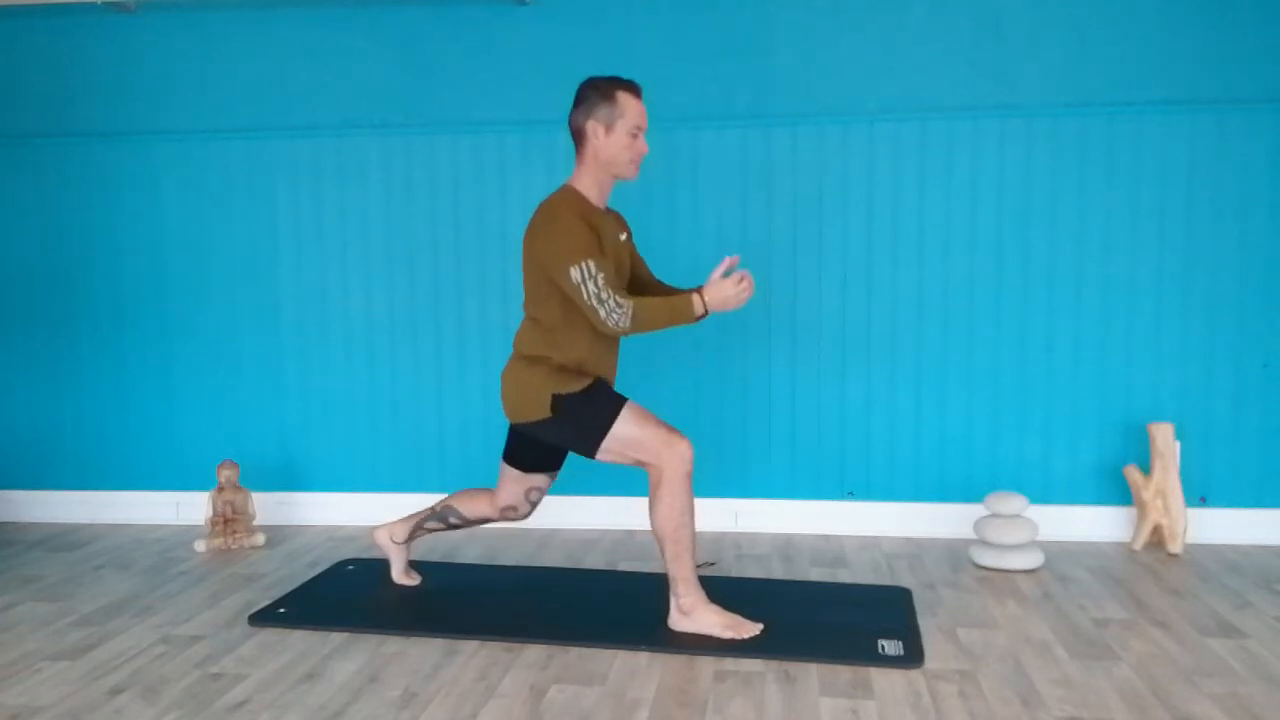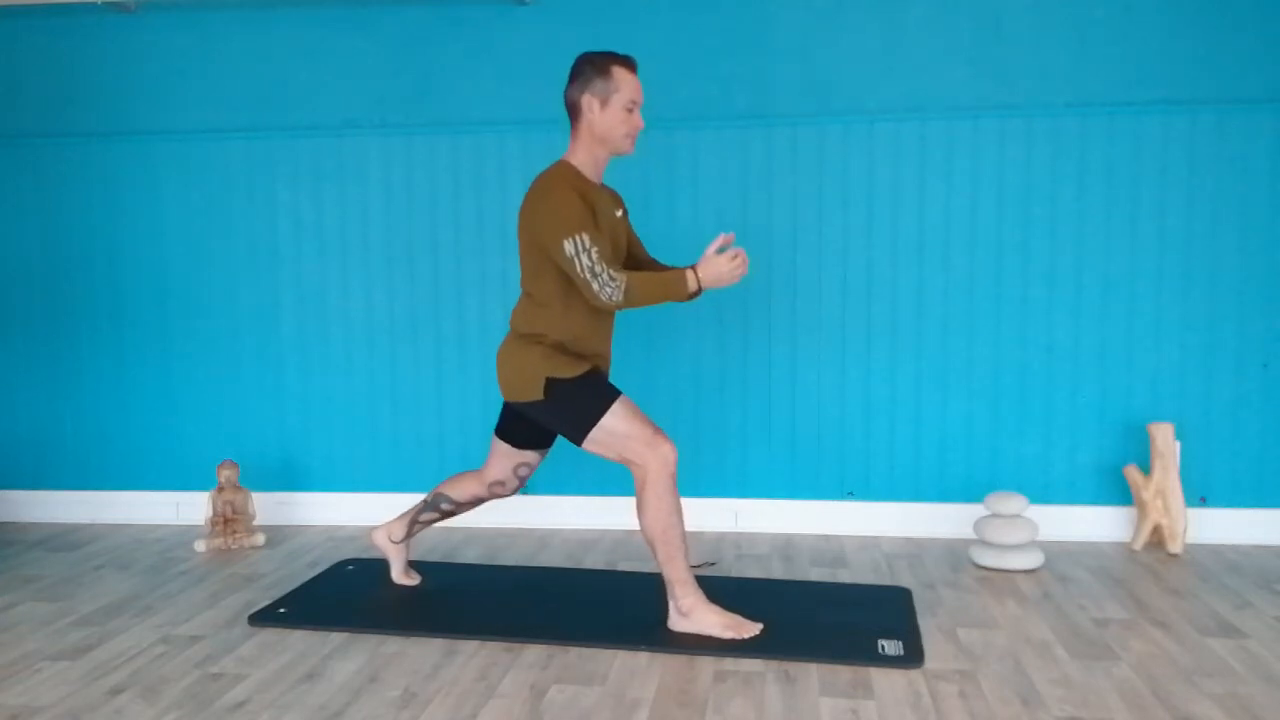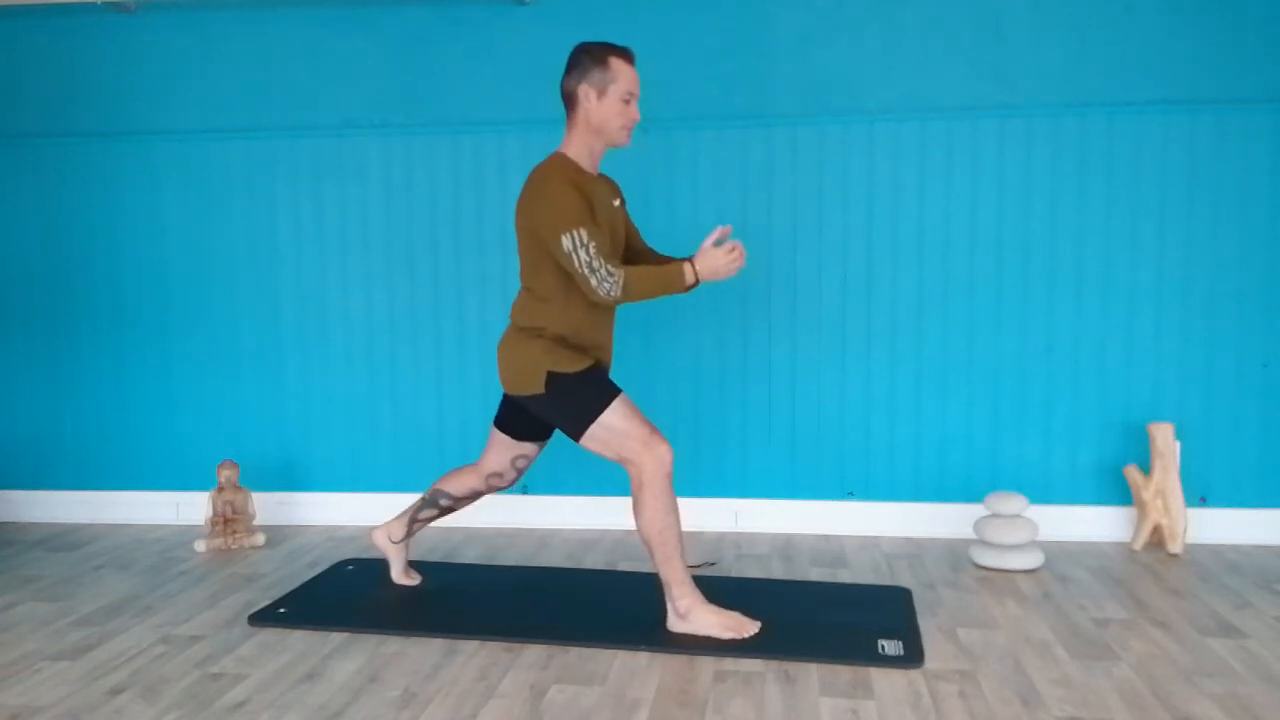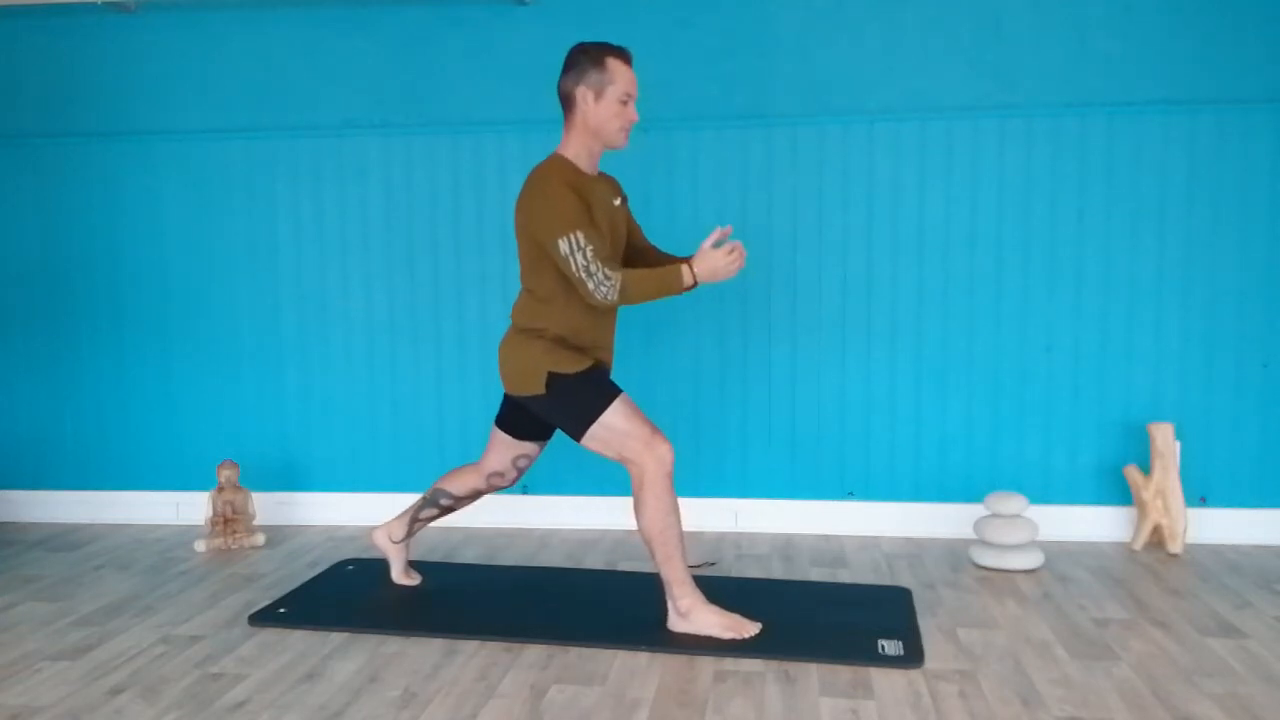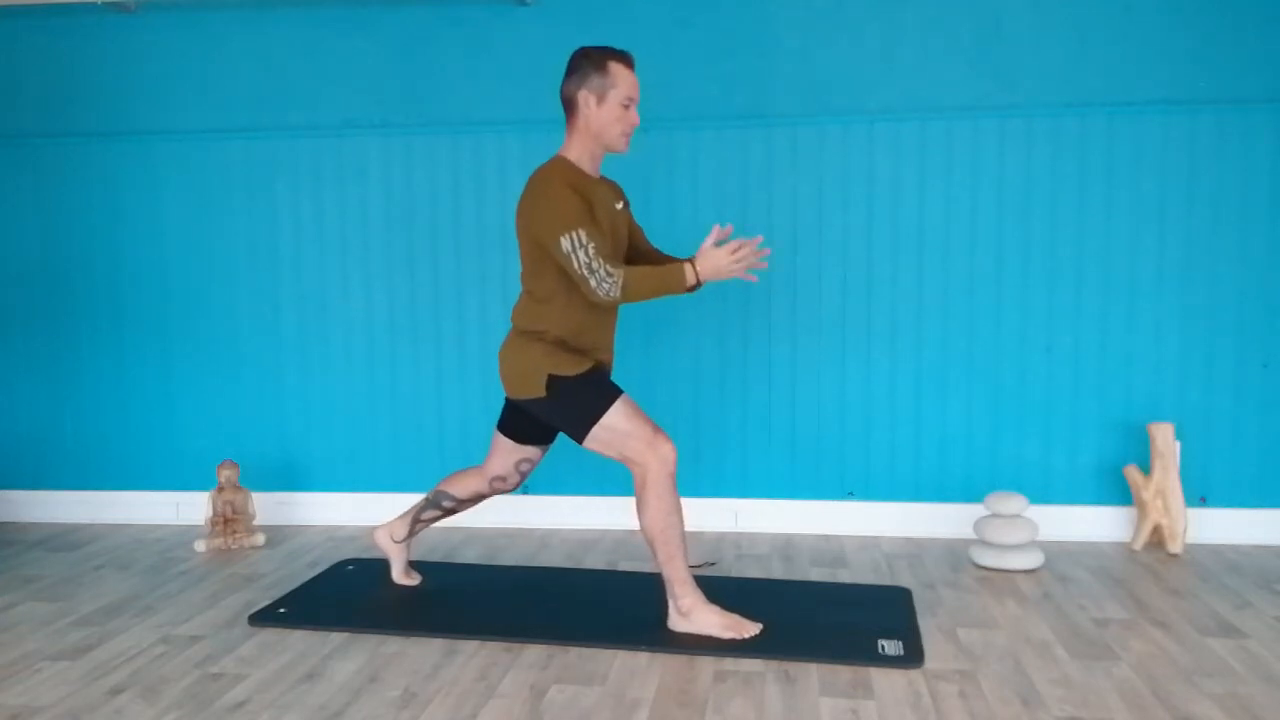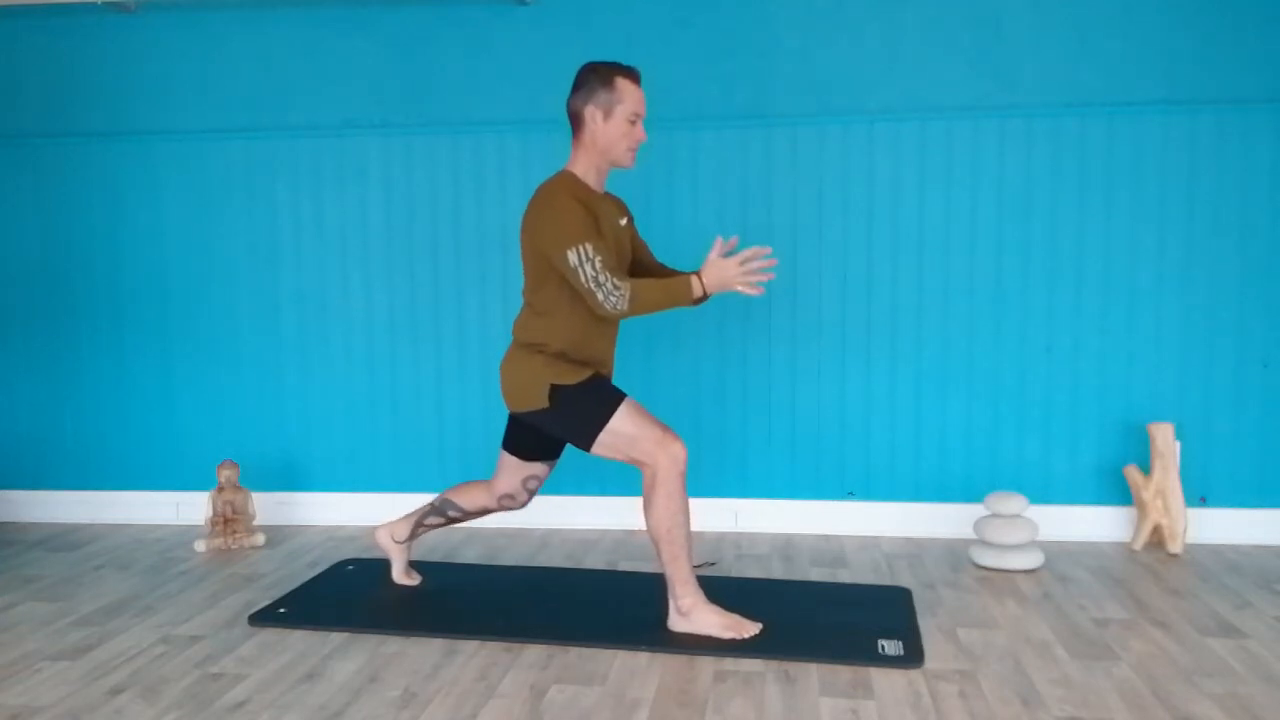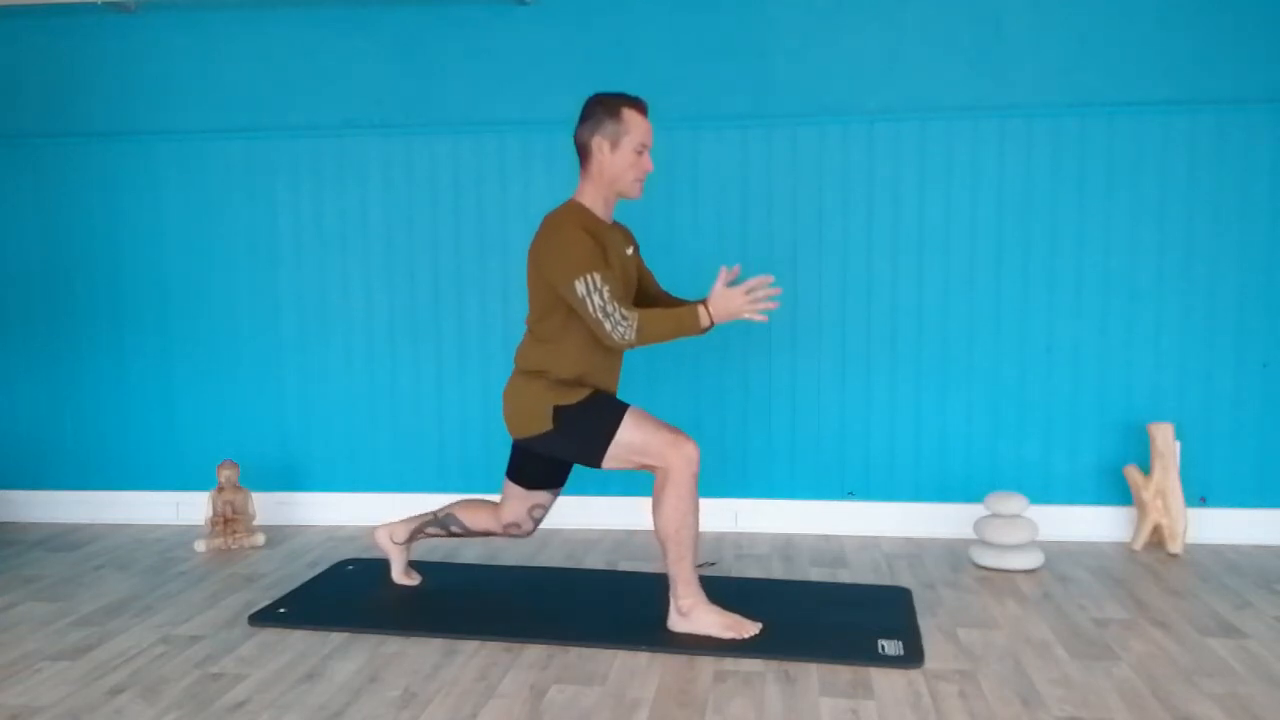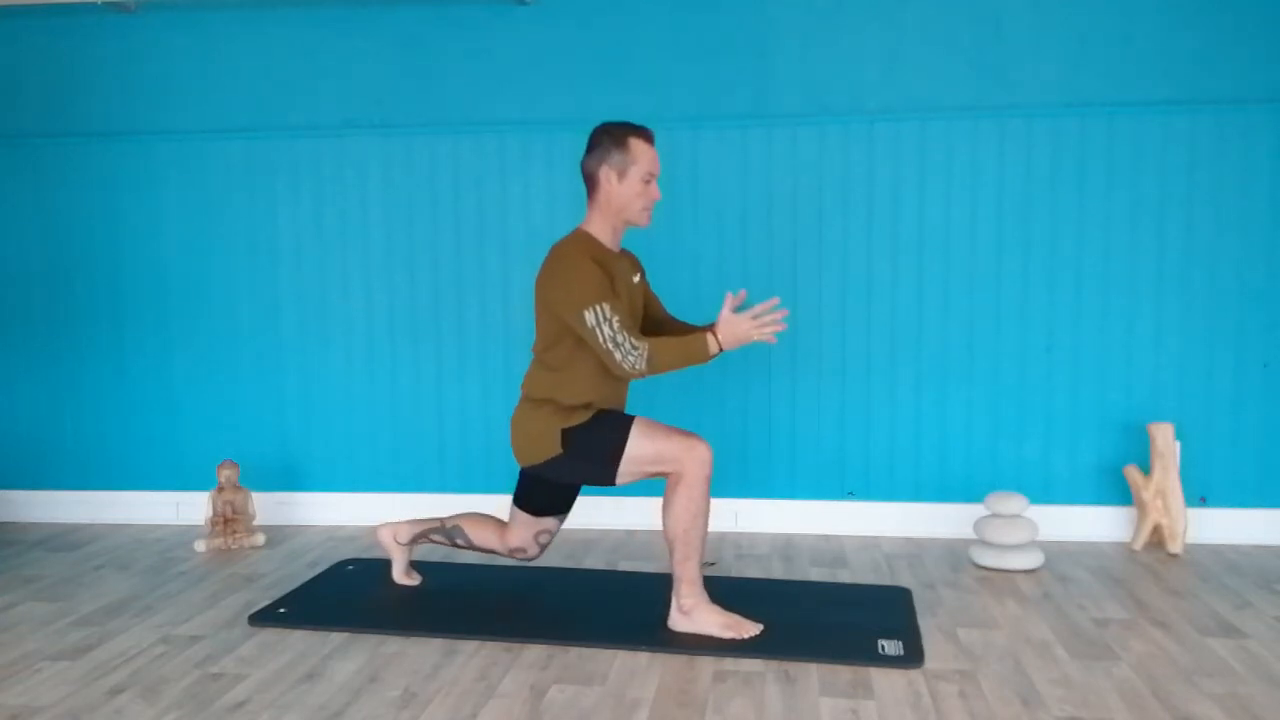
dt=0.3s
person 1, frame 1
left shoulder: (611, 224)
right shoulder: (561, 221)
left elbow: (647, 293)
right elbow: (613, 315)
left wrist: (704, 295)
right wrist: (703, 304)
left hip: (554, 385)
right hip: (550, 386)
left knee: (509, 505)
right knee: (672, 453)
left ankle: (399, 534)
right ankle: (688, 605)
person 1, frame 2
left shoulder: (605, 199)
right shoulder: (557, 195)
left elbow: (641, 270)
right elbow: (607, 289)
left wrist: (699, 273)
right wrist: (696, 279)
left hip: (552, 367)
right hip: (545, 367)
left knee: (498, 480)
right knee: (656, 454)
left ankle: (396, 533)
right ankle: (687, 606)
person 1, frame 3
left shoulder: (603, 189)
right shoulder: (554, 188)
left elbow: (638, 259)
right elbow: (605, 283)
left wrist: (696, 263)
right wrist: (695, 272)
left hip: (553, 359)
right hip: (547, 360)
left knee: (495, 473)
right knee: (652, 454)
left ankle: (395, 533)
right ankle: (685, 607)
person 1, frame 4
left shoulder: (605, 190)
right shoulder: (551, 189)
left elbow: (641, 258)
right elbow: (601, 286)
left wrist: (700, 262)
right wrist: (693, 273)
left hip: (553, 359)
right hip: (547, 361)
left knee: (495, 472)
right knee: (653, 454)
left ankle: (396, 533)
right ankle: (686, 606)
person 1, frame 5
left shoulder: (607, 193)
right shoulder: (552, 190)
left elbow: (644, 260)
right elbow: (604, 283)
left wrist: (704, 265)
right wrist: (697, 272)
left hip: (556, 362)
right hip: (547, 363)
left knee: (498, 476)
right knee: (656, 453)
left ankle: (397, 532)
right ankle: (687, 606)
person 1, frame 6
left shoulder: (610, 208)
right shoulder: (558, 204)
left elbow: (649, 276)
right elbow: (611, 297)
left wrist: (707, 279)
right wrist: (703, 284)
left hip: (556, 374)
right hip: (548, 375)
left knee: (506, 493)
right knee: (665, 452)
left ankle: (399, 533)
right ankle: (687, 606)
person 1, frame 7
left shoulder: (618, 237)
right shoulder: (565, 234)
left elbow: (656, 305)
right elbow: (619, 328)
left wrist: (711, 306)
right wrist: (708, 315)
left hip: (557, 401)
right hip: (550, 401)
left knee: (513, 520)
right knee: (679, 454)
left ankle: (399, 535)
right ankle: (688, 606)
person 1, frame 8
left shoulder: (624, 265)
right shoulder: (574, 265)
left elbow: (662, 330)
right elbow: (628, 358)
left wrist: (715, 330)
right wrist: (717, 341)
left hip: (564, 427)
right hip: (556, 427)
left knee: (519, 545)
right knee: (691, 456)
left ankle: (401, 535)
right ankle: (689, 605)
